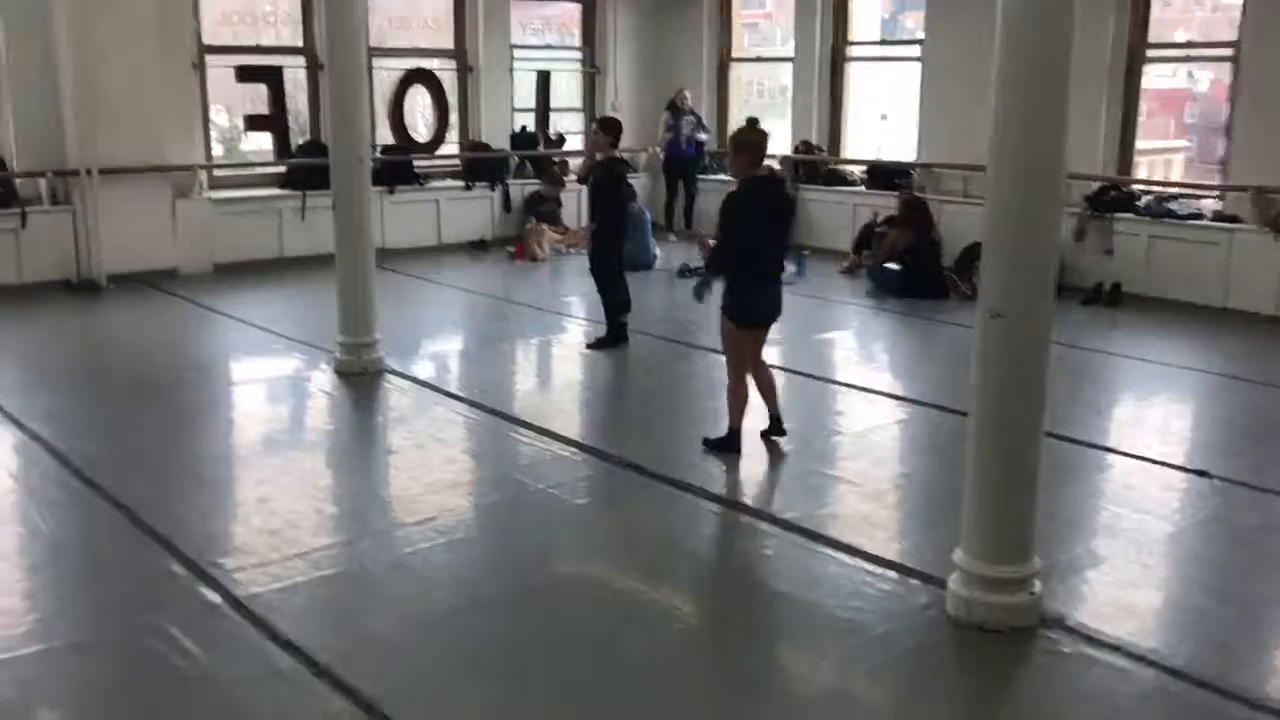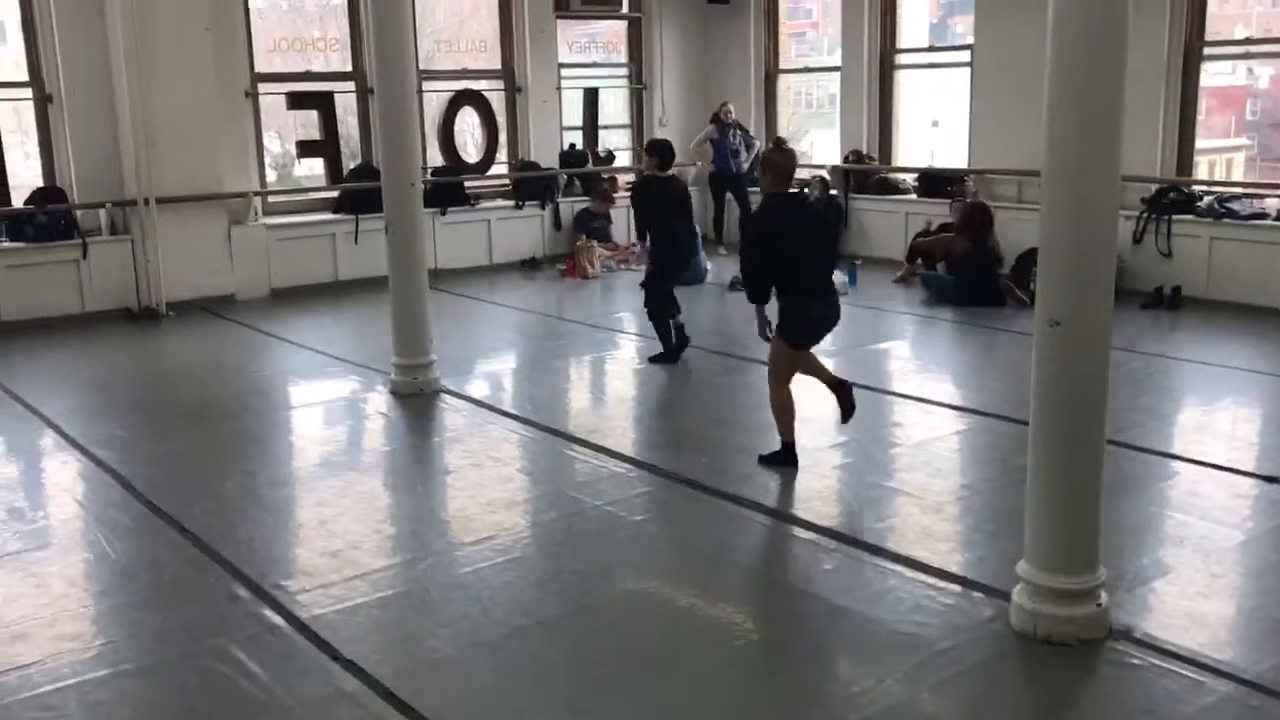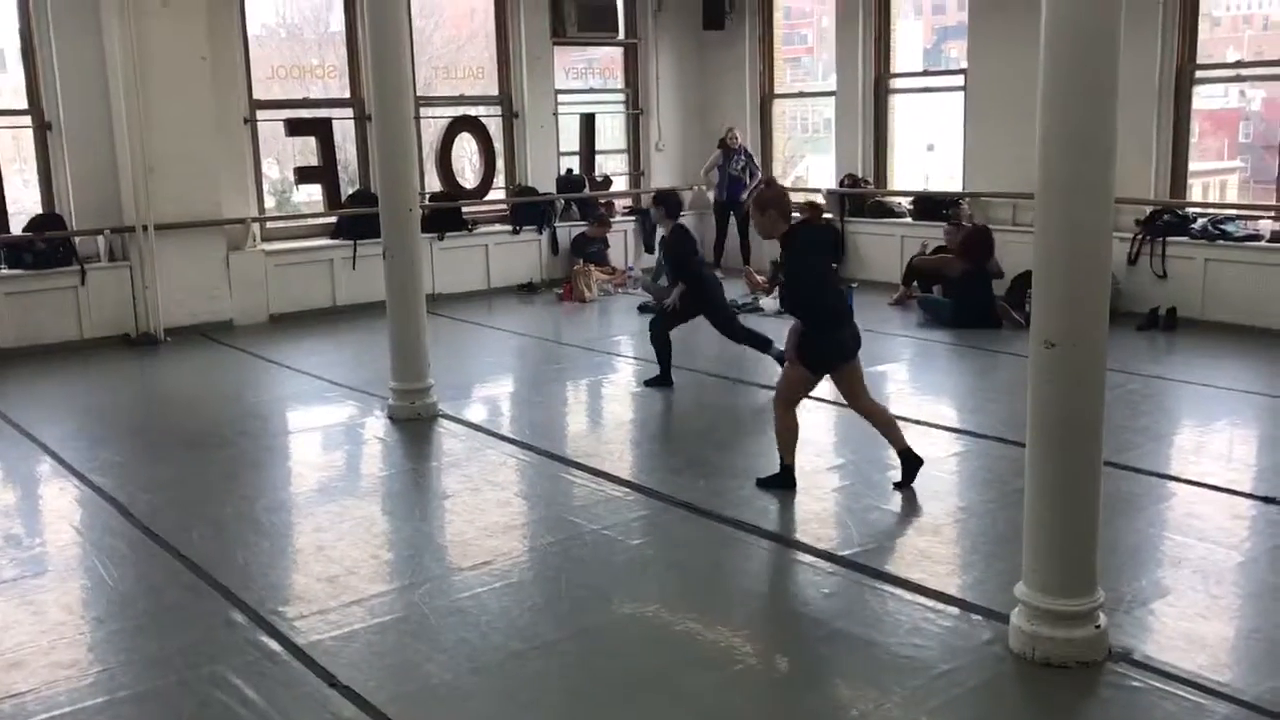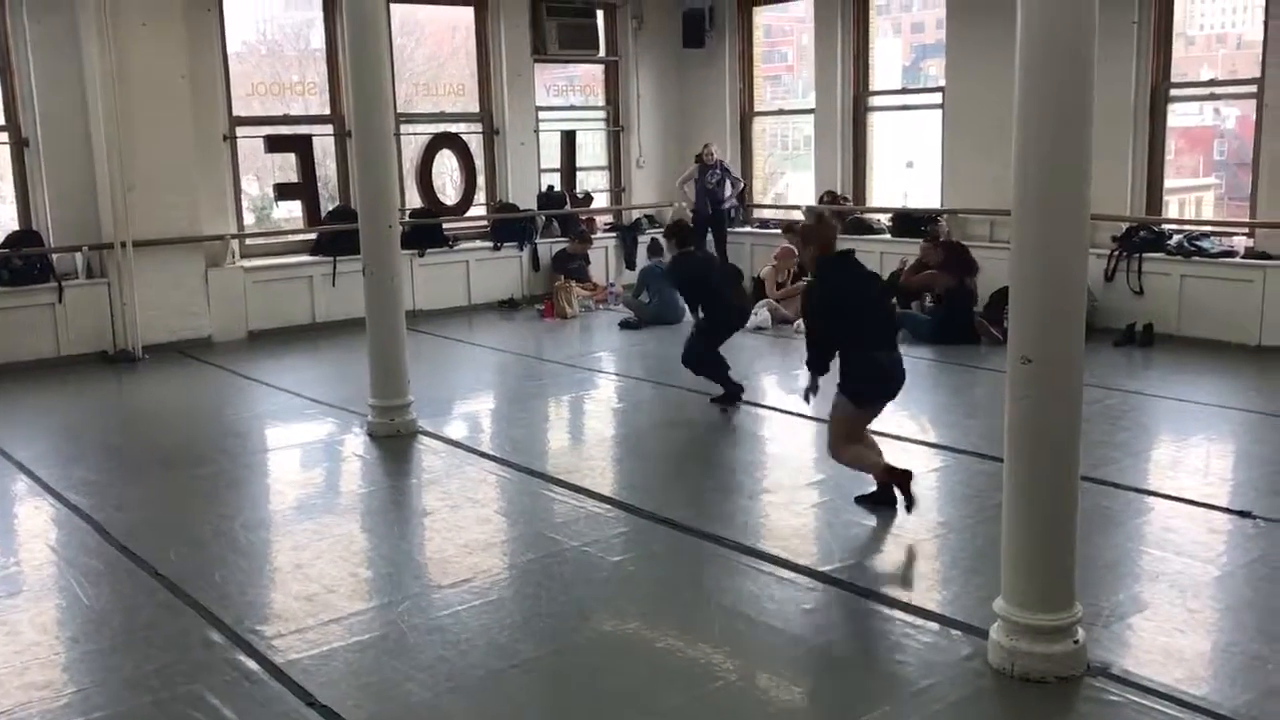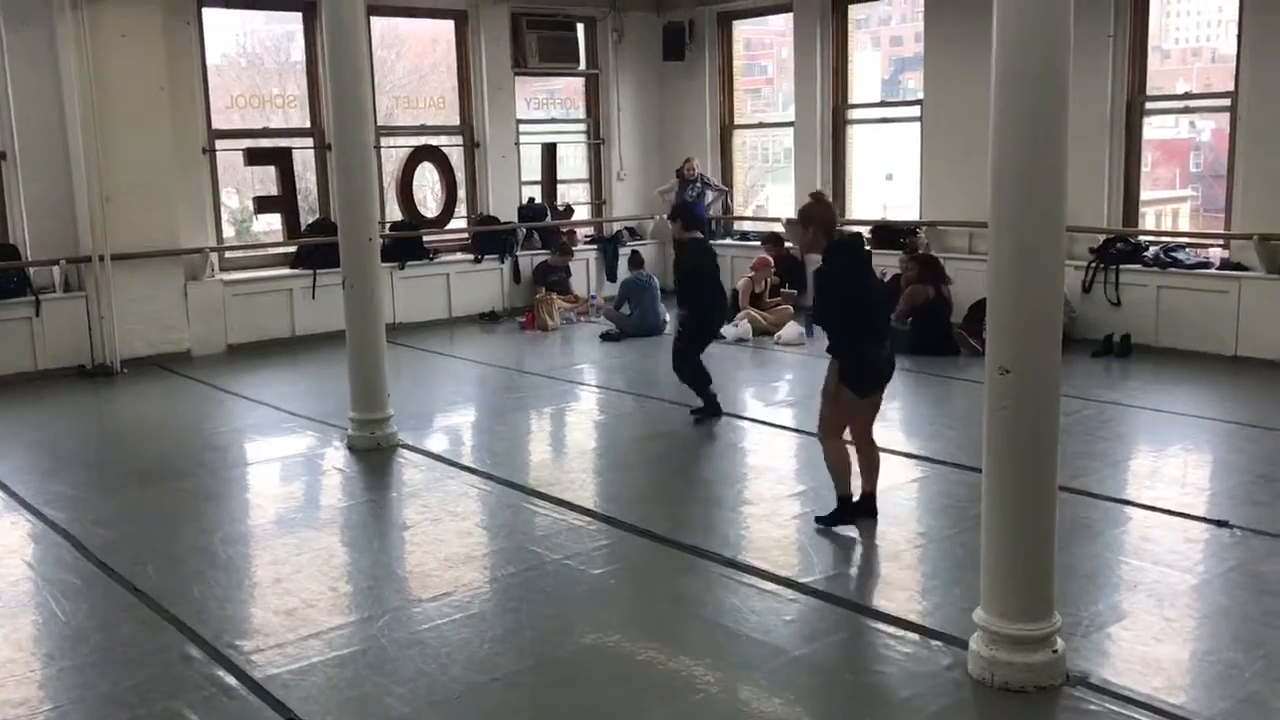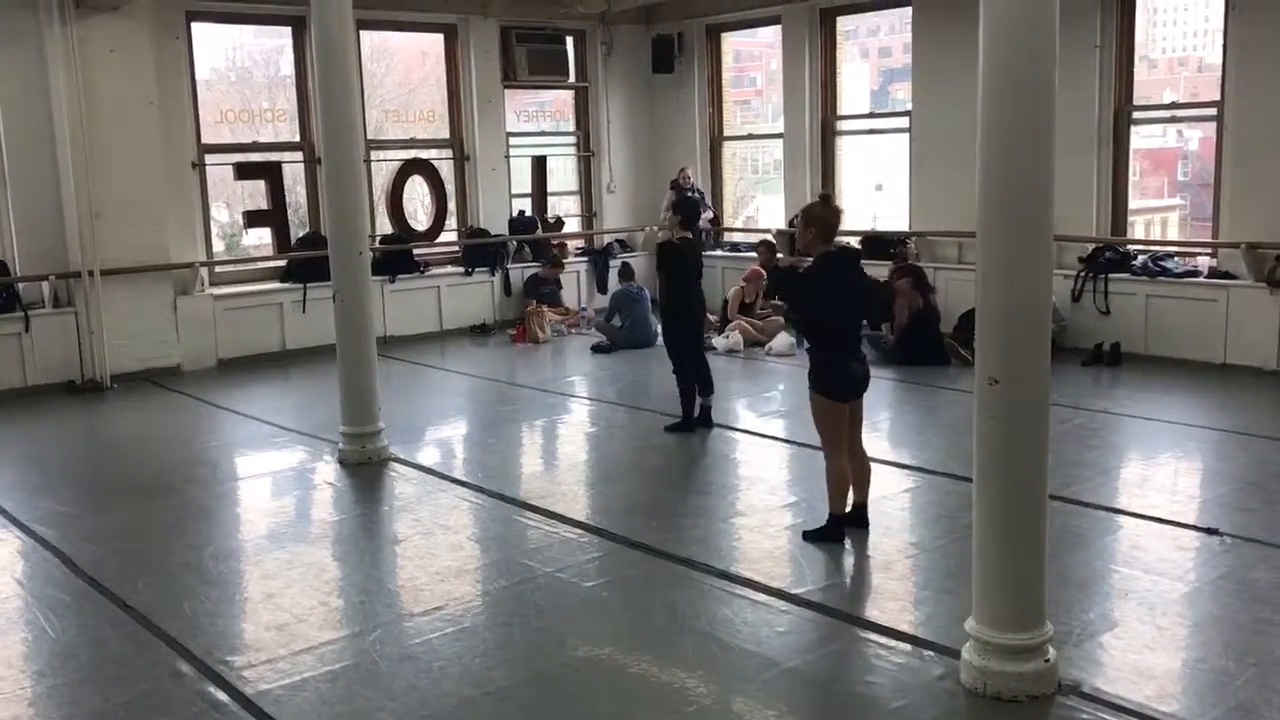
dt=0.5s
person 1, frame 1
left shoulder: (737, 202)
right shoulder: (780, 195)
left elbow: (725, 251)
left wrist: (707, 276)
left hip: (744, 294)
right hip: (772, 291)
left knee: (737, 370)
right knee: (755, 361)
left ankle: (733, 437)
right ankle: (775, 422)
person 1, frame 2
left shoulder: (762, 220)
right shoulder: (810, 209)
left elbow: (754, 270)
right elbow: (830, 252)
left wrist: (760, 312)
left hip: (799, 309)
right hip: (828, 304)
left knee: (778, 381)
right knee: (796, 356)
left ankle: (787, 451)
right ankle: (837, 385)
person 1, frame 3
left shoulder: (796, 250)
right shoulder: (809, 239)
left elbow: (812, 303)
left wrist: (793, 335)
left hip: (820, 339)
right hip: (845, 333)
left knee: (783, 405)
right knee: (862, 401)
left ankle: (786, 474)
right ankle: (908, 457)
person 1, frame 4
left shoulder: (816, 290)
right shoulder: (863, 275)
left elbow: (820, 340)
right elbow: (887, 318)
left wrist: (814, 377)
left hip: (862, 371)
right hip: (892, 366)
left knee: (840, 445)
right knee: (853, 432)
left ankle: (894, 476)
right ankle: (885, 490)
person 1, frame 5
left shoulder: (831, 270)
right shoulder: (855, 257)
left elbow: (839, 325)
right elbow: (881, 306)
left wrist: (834, 370)
left hip: (859, 361)
right hip: (881, 356)
left knee: (830, 434)
right knee: (863, 435)
left ankle: (844, 506)
right ankle: (867, 502)
person 1, frame 6
left shoulder: (818, 275)
right shoulder: (849, 266)
left elbow: (801, 311)
left wrist: (790, 273)
left hip: (830, 368)
right hip: (854, 364)
left knee: (835, 452)
right knee: (853, 446)
left ankle: (835, 524)
right ankle: (859, 513)
person 2, frame 1
left shoulder: (613, 167)
right shoulder: (603, 164)
left elbow: (610, 205)
right elbow: (582, 178)
left wrist: (593, 230)
right wrist: (591, 154)
left hip: (607, 232)
right hip: (611, 231)
left knee: (607, 282)
right knee: (615, 278)
left ankle: (613, 334)
right ankle: (619, 330)
person 2, frame 2
left shoulder: (644, 184)
right shoulder: (679, 185)
left elbow: (641, 218)
right elbow: (687, 218)
left wrist: (644, 246)
left hip: (666, 251)
right hip: (688, 248)
left knee: (654, 299)
right knee: (663, 293)
left ankle: (670, 351)
right ankle: (680, 335)
person 2, frame 3
left shoulder: (678, 237)
right shoulder: (670, 236)
left elbow: (692, 269)
left wrist: (676, 293)
right wrist: (676, 291)
left hip: (699, 292)
right hip: (707, 290)
left knee: (658, 326)
right knee: (736, 331)
left ankle: (665, 376)
right ankle: (781, 357)
person 2, frame 4
left shoulder: (676, 266)
right shoulder: (704, 256)
left elbow: (690, 294)
right elbow: (736, 274)
left wrist: (698, 319)
left hip: (723, 313)
right hip: (741, 307)
left knee: (692, 357)
right knee: (705, 352)
left ankle: (732, 388)
right ankle: (731, 391)
person 2, frame 5
left shoulder: (686, 249)
right shoulder: (704, 246)
left elbow: (684, 284)
left wrist: (682, 313)
left hip: (701, 313)
right hip: (715, 309)
left knee: (682, 362)
right knee: (689, 357)
left ankle: (710, 402)
right ankle: (711, 401)
person 2, frame 6
left shoulder: (675, 248)
right shoulder: (693, 245)
left wrist: (664, 245)
left hip: (677, 313)
right hip: (695, 309)
left knee: (683, 366)
right knee: (697, 360)
left ankle: (688, 419)
right ankle: (705, 414)
